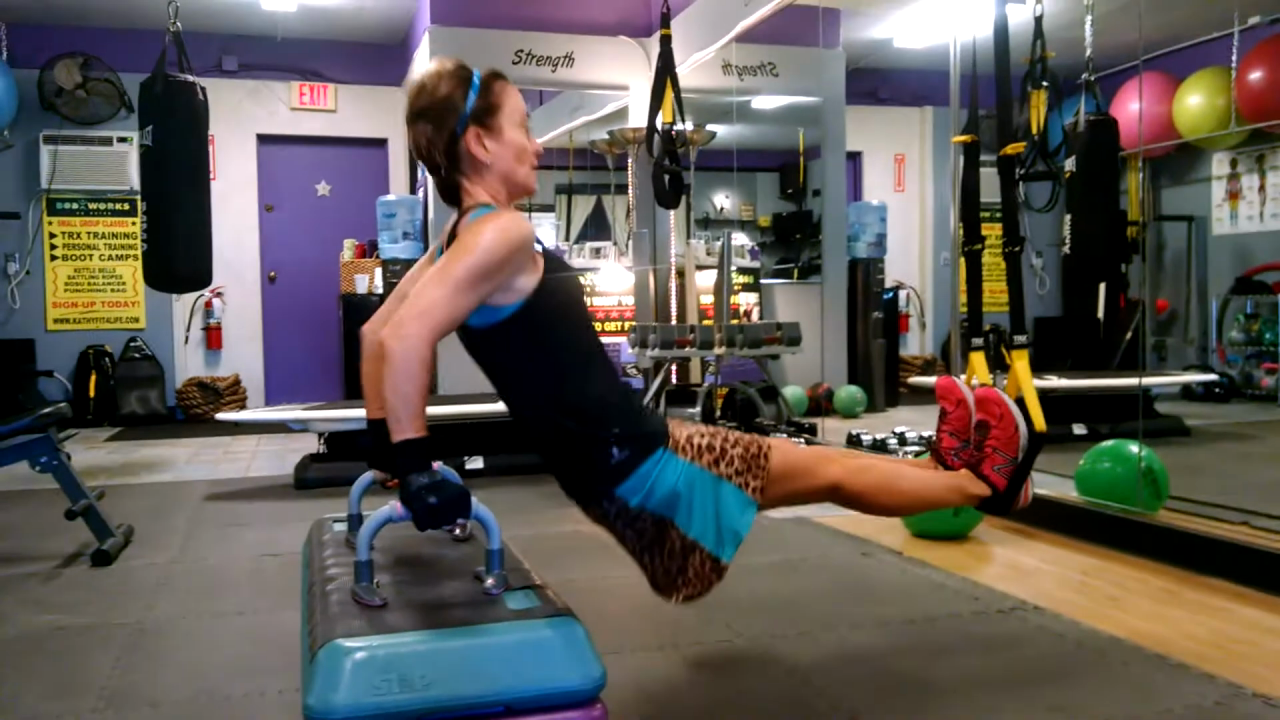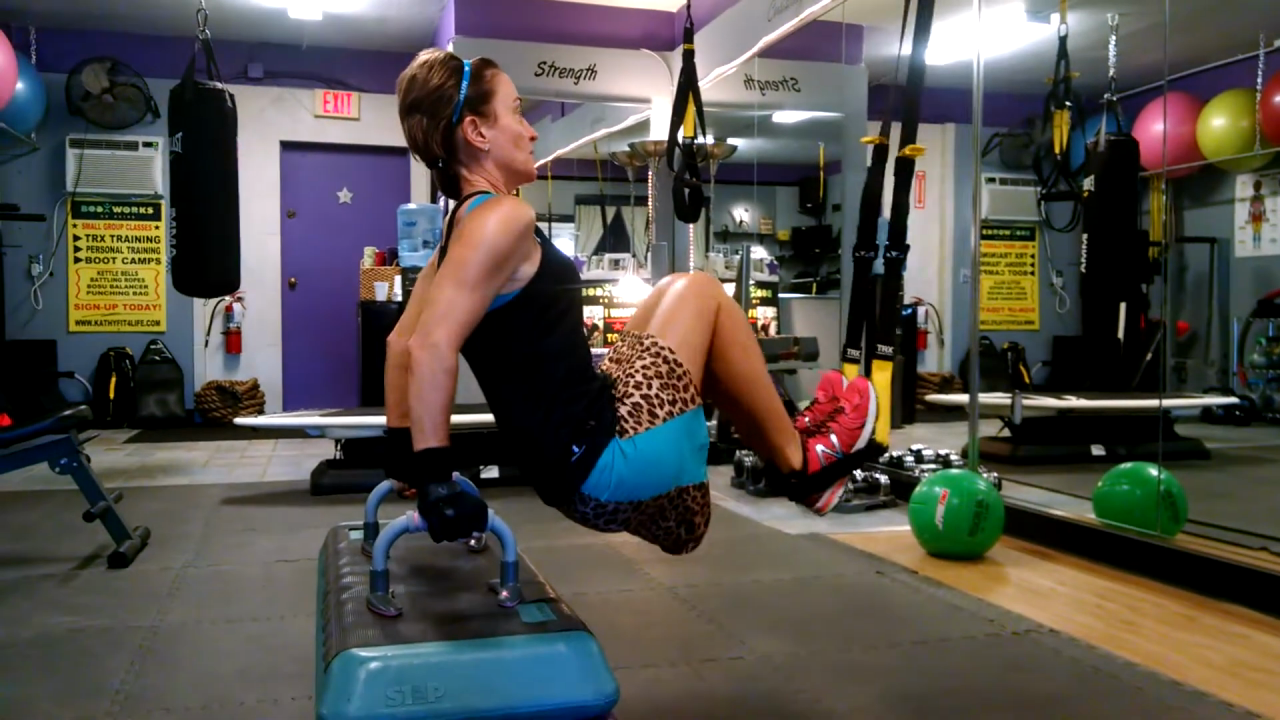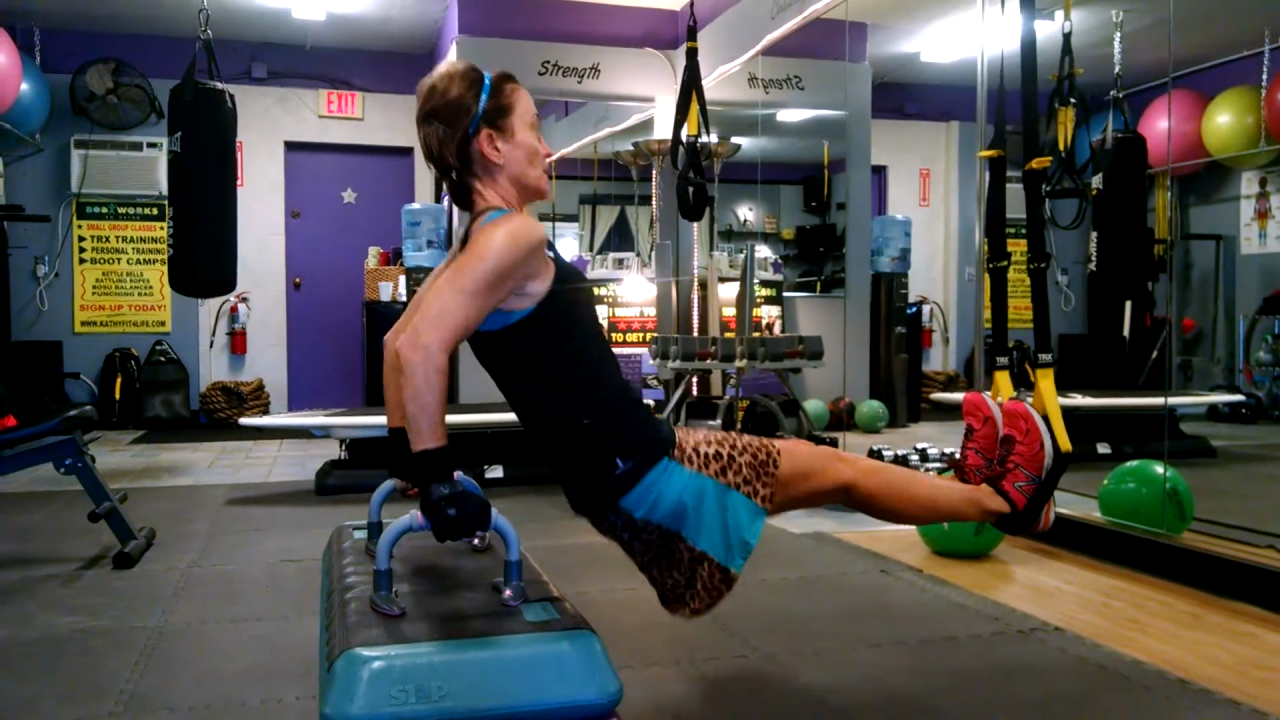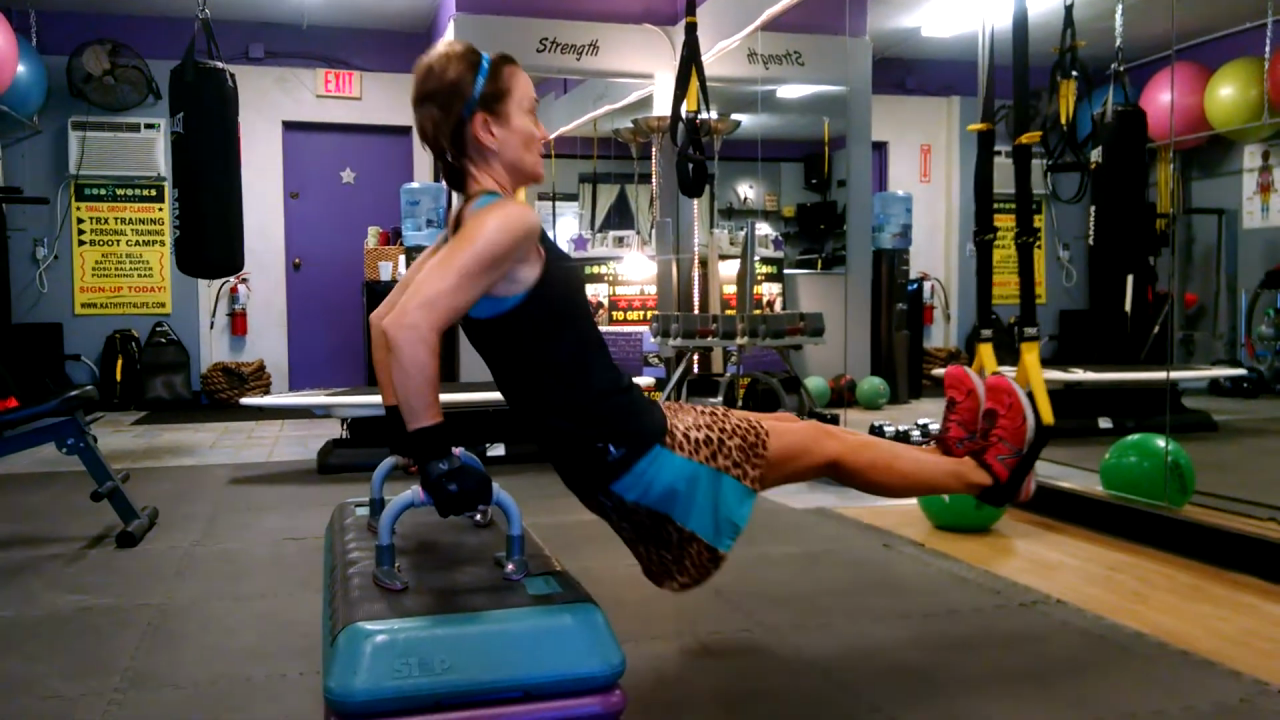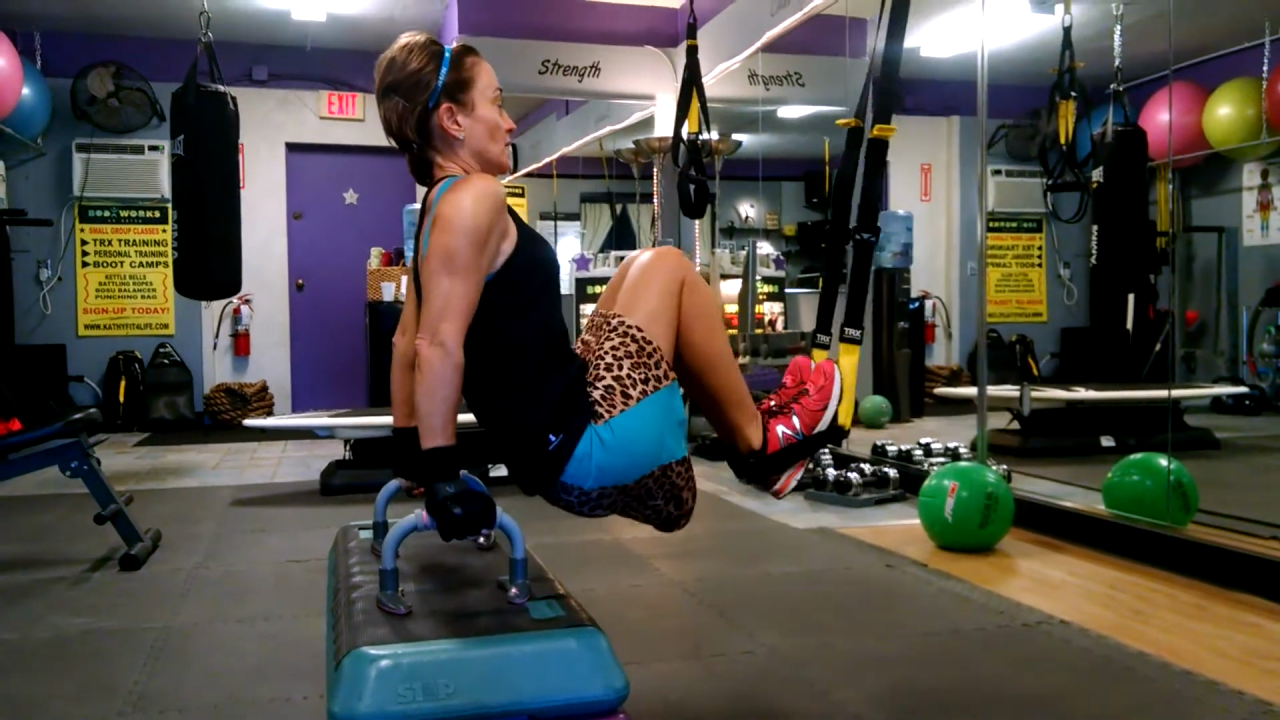
dt=1s
person 1, frame 1
left shoulder: (462, 237)
right shoulder: (500, 234)
left elbow: (375, 336)
right elbow: (402, 342)
left wrist: (388, 449)
right wrist: (415, 465)
left hip: (608, 461)
right hip: (630, 466)
left knee: (797, 455)
right knee: (824, 466)
left ankle: (941, 472)
right ankle: (981, 486)
person 1, frame 2
left shoulder: (464, 227)
right shoulder: (502, 219)
left elbow: (402, 344)
right elbow: (430, 349)
left wrist: (405, 460)
right wrist: (436, 481)
left hip: (573, 465)
right hip: (606, 467)
left knee: (680, 295)
right knee: (699, 292)
left ankle: (790, 442)
right ankle: (798, 460)
person 1, frame 3
left shoulder: (479, 245)
right shoulder: (513, 235)
left elbow: (399, 344)
right elbow: (417, 349)
left wrist: (412, 465)
right wrist: (439, 482)
left hip: (622, 469)
right hip: (641, 475)
left knee: (809, 456)
right knee: (834, 469)
left ankle: (973, 483)
right ankle: (1004, 502)
person 1, frame 4
left shoulder: (473, 224)
right shoulder: (505, 222)
left elbow: (383, 321)
right elbow: (406, 330)
left wrist: (411, 436)
right wrist: (432, 452)
left hip: (611, 446)
right hip: (628, 458)
left knee: (785, 425)
right knee: (820, 442)
left ankle: (946, 458)
right ankle: (984, 475)
person 1, frame 5
left shoulder: (442, 207)
right shoulder: (473, 197)
left elbow: (408, 344)
right elbow: (439, 346)
left wrist: (411, 458)
right wrist: (442, 474)
left hip: (552, 447)
right hip: (581, 451)
left knee: (649, 272)
right knee: (666, 266)
left ankle: (750, 422)
right ankle: (756, 439)
